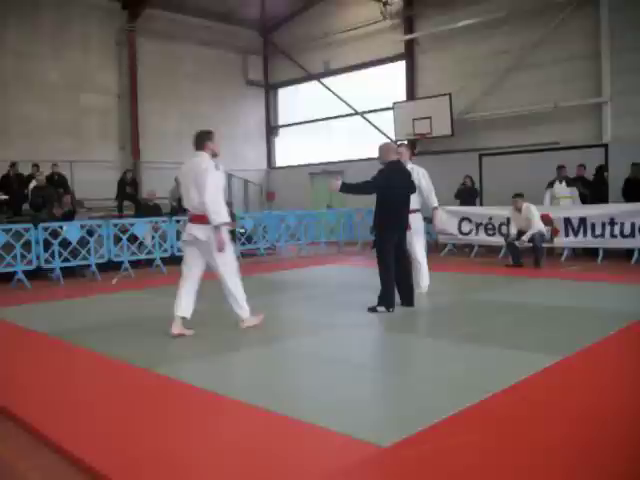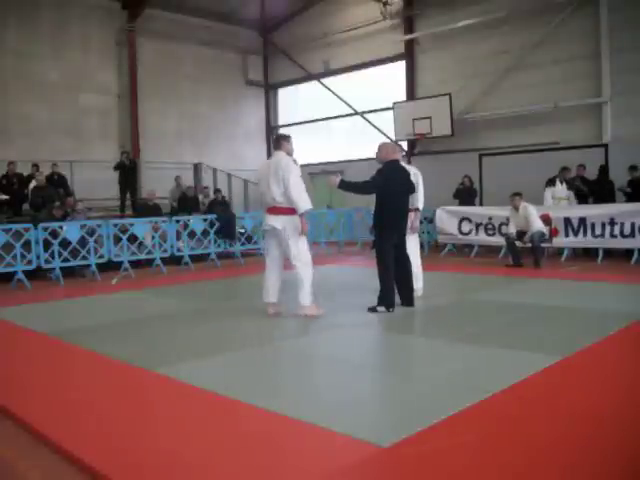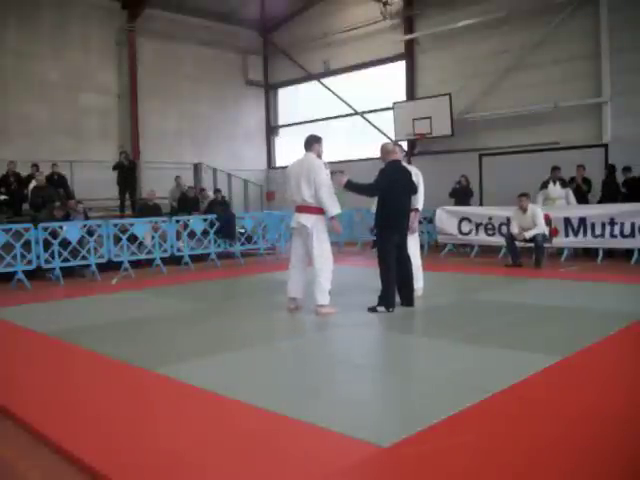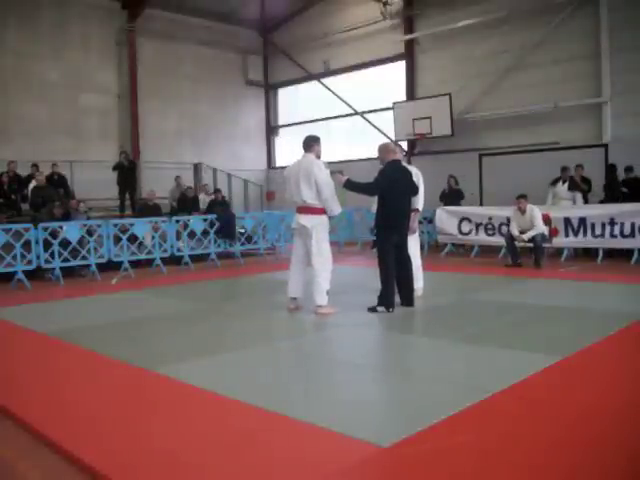
dt=1s
person 1, frame 1
left shoulder: (186, 167)
right shoulder: (209, 166)
right elbow: (212, 199)
right wrist: (220, 229)
left hip: (193, 225)
right hip: (209, 226)
left knee: (191, 274)
right knee: (229, 271)
left ankle: (178, 323)
right ankle: (245, 316)
person 1, frame 2
left shoulder: (266, 166)
right shoulder: (287, 162)
right elbow: (295, 190)
right wrist: (303, 215)
left hip: (271, 217)
right hip: (288, 217)
left knee: (273, 263)
right knee: (302, 261)
left ankle: (271, 304)
right ankle: (306, 305)
person 1, frame 3
left shoulder: (293, 167)
right shoulder: (317, 164)
left elbow: (290, 193)
right elbow: (324, 192)
right wrist: (333, 217)
left hip: (298, 216)
right hip: (315, 217)
left knee: (297, 260)
right knee: (323, 260)
left ankle: (293, 300)
right ankle: (322, 304)
person 1, frame 4
left shoulder: (292, 168)
right shoulder: (317, 165)
left elbow: (290, 195)
right elbow: (327, 192)
right wrist: (333, 214)
left hip: (300, 216)
right hip: (316, 218)
left knee: (298, 259)
right knee: (322, 261)
left ankle: (293, 300)
right ankle: (321, 304)
person 2, frame 1
left shoulder: (386, 173)
right shoulder: (404, 172)
left elbow: (367, 187)
right elbow: (412, 188)
left wrist: (342, 186)
left hip: (386, 223)
right hip: (400, 223)
left knee: (386, 262)
right knee: (401, 259)
left ankle: (387, 302)
right ankle: (407, 298)
person 2, frame 2
left shoulder: (385, 172)
right shoulder: (403, 172)
left elbow: (367, 187)
right elbow: (411, 189)
left wrist: (341, 183)
left hip: (386, 223)
right hip: (399, 222)
left knee: (385, 261)
right knee: (401, 259)
left ankle: (386, 302)
right ankle: (407, 298)
person 2, frame 3
left shoulder: (387, 172)
right shoulder: (405, 171)
left elbow: (373, 189)
right elbow: (413, 190)
left wrist: (348, 184)
left hip: (388, 222)
right hip: (401, 222)
left knee: (387, 261)
right knee: (402, 258)
left ankle: (387, 302)
right ankle: (407, 298)
person 2, frame 4
left shoulder: (387, 171)
right shoulder: (405, 171)
left elbow: (372, 189)
right elbow: (414, 190)
left wrist: (347, 182)
left hip: (388, 223)
right hip: (402, 222)
left knee: (387, 261)
right knee: (402, 258)
left ankle: (386, 302)
right ankle: (407, 298)
person 3, frame 1
left shoulder: (419, 172)
left elbow: (428, 192)
left wrist: (434, 212)
left hip: (413, 217)
left knee: (417, 252)
left ankle: (422, 284)
person 3, frame 2
left shoulder: (412, 172)
left elbow: (418, 195)
left wrist: (416, 218)
left hip: (407, 217)
left knee: (411, 252)
left ankle: (416, 287)
person 3, frame 3
left shoulder: (413, 172)
left elbow: (419, 197)
left wrist: (415, 220)
left hip: (407, 218)
left knee: (411, 252)
left ankle: (416, 286)
person 3, frame 4
left shoulder: (413, 172)
right shoulder: (386, 174)
left elbow: (418, 197)
right elbow: (379, 196)
left wrist: (414, 220)
right wrist: (377, 218)
left hip: (407, 218)
right hip: (390, 220)
left knee: (411, 253)
right knee: (391, 254)
left ankle: (415, 286)
right ankle: (396, 285)
